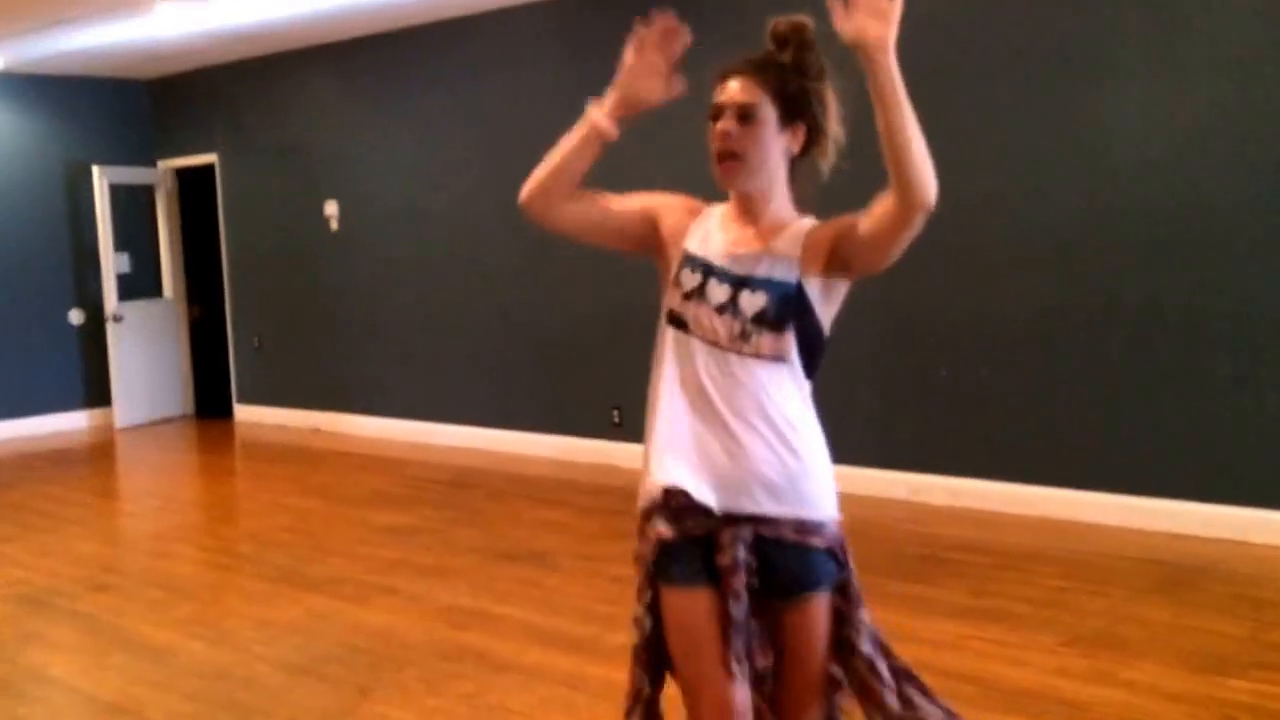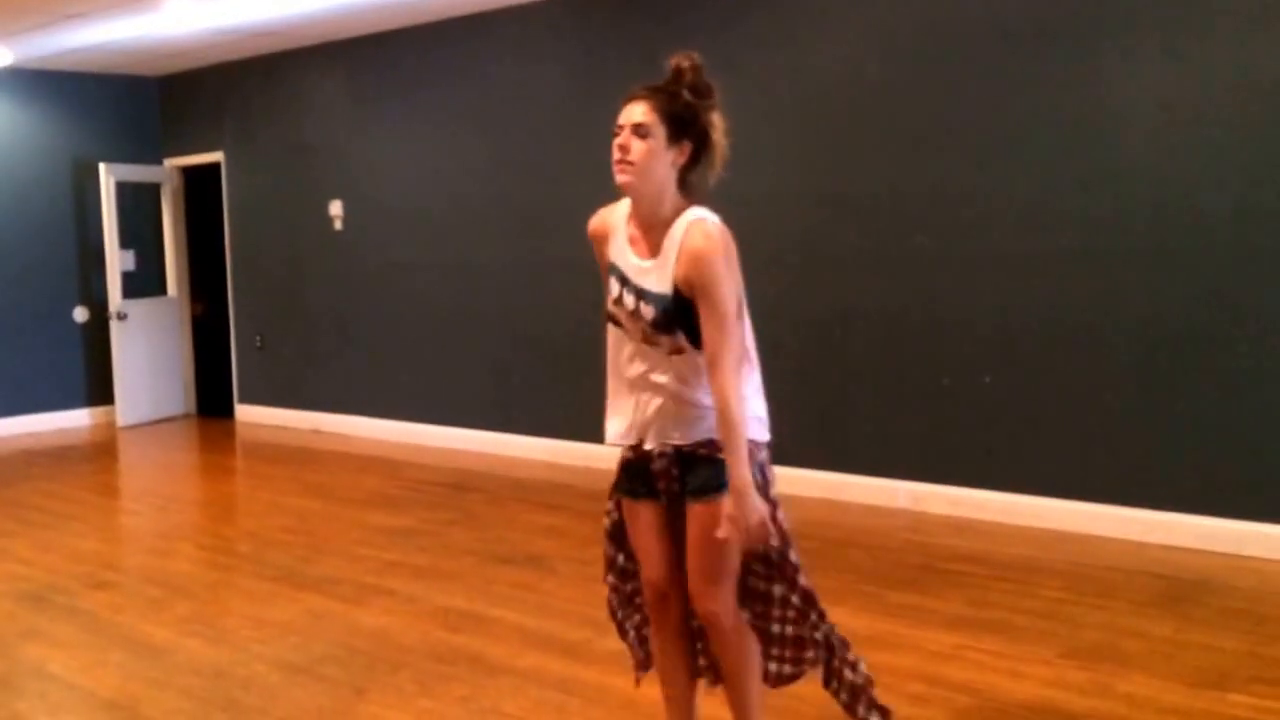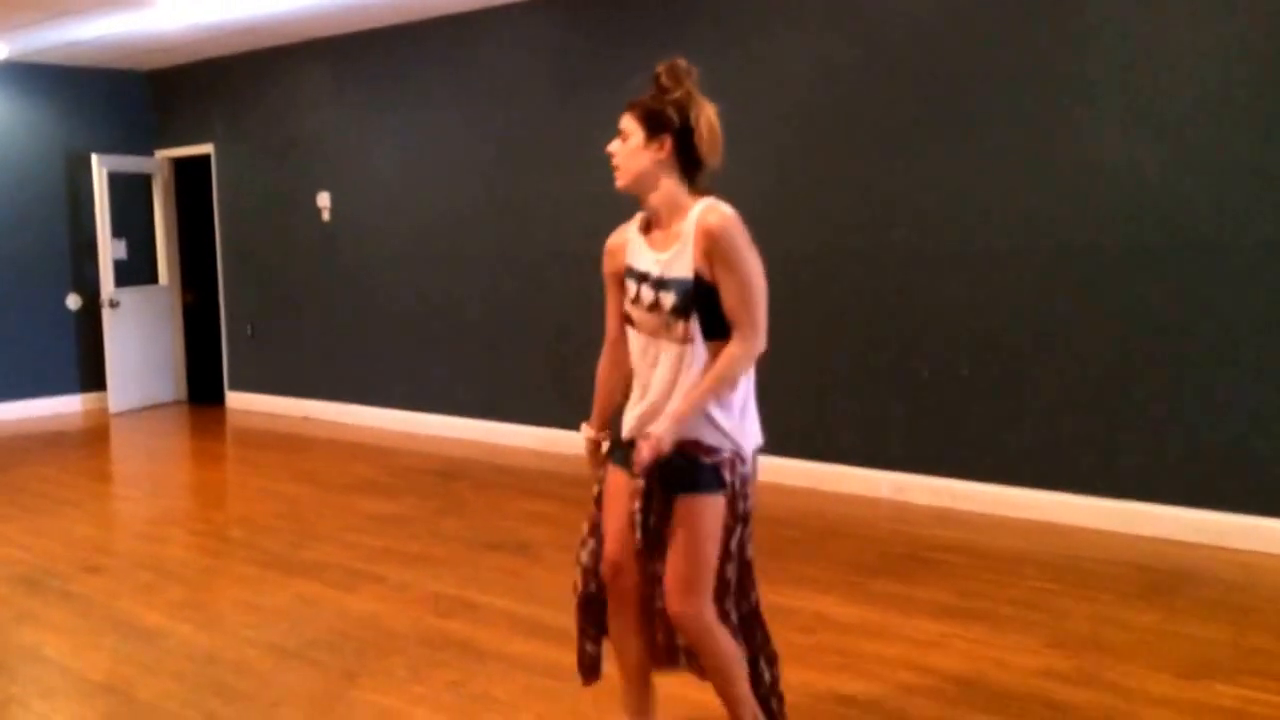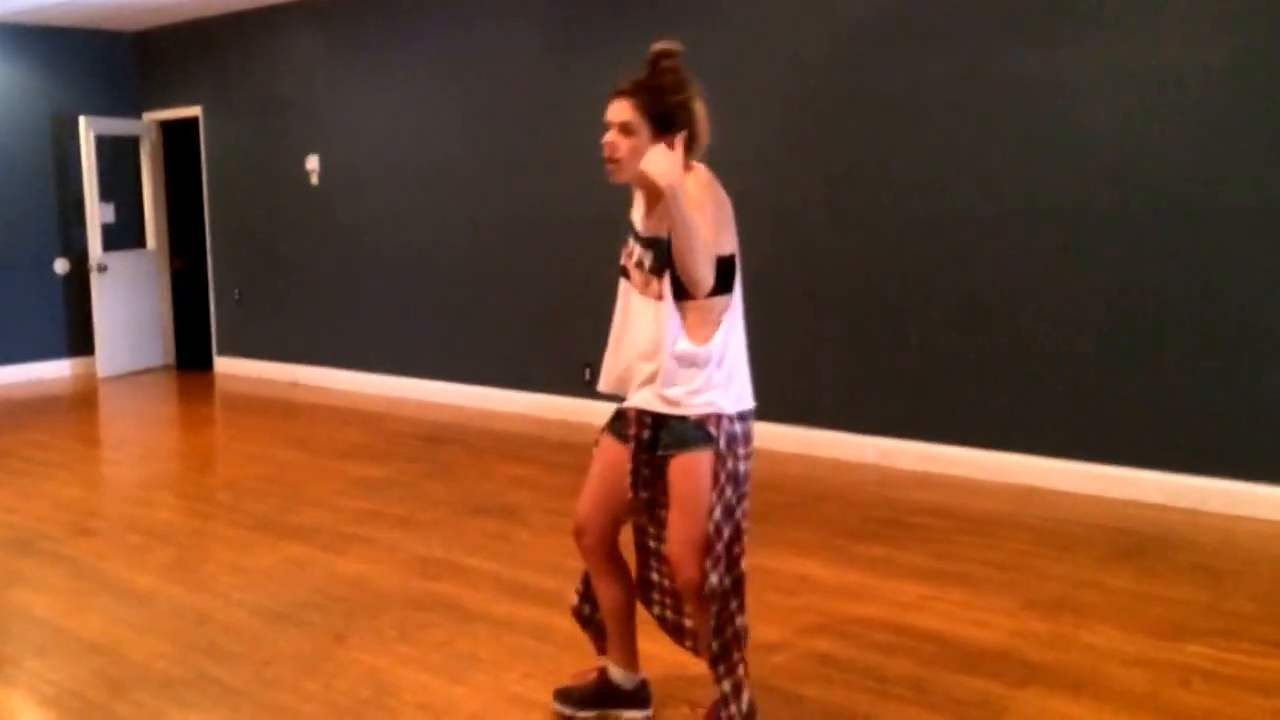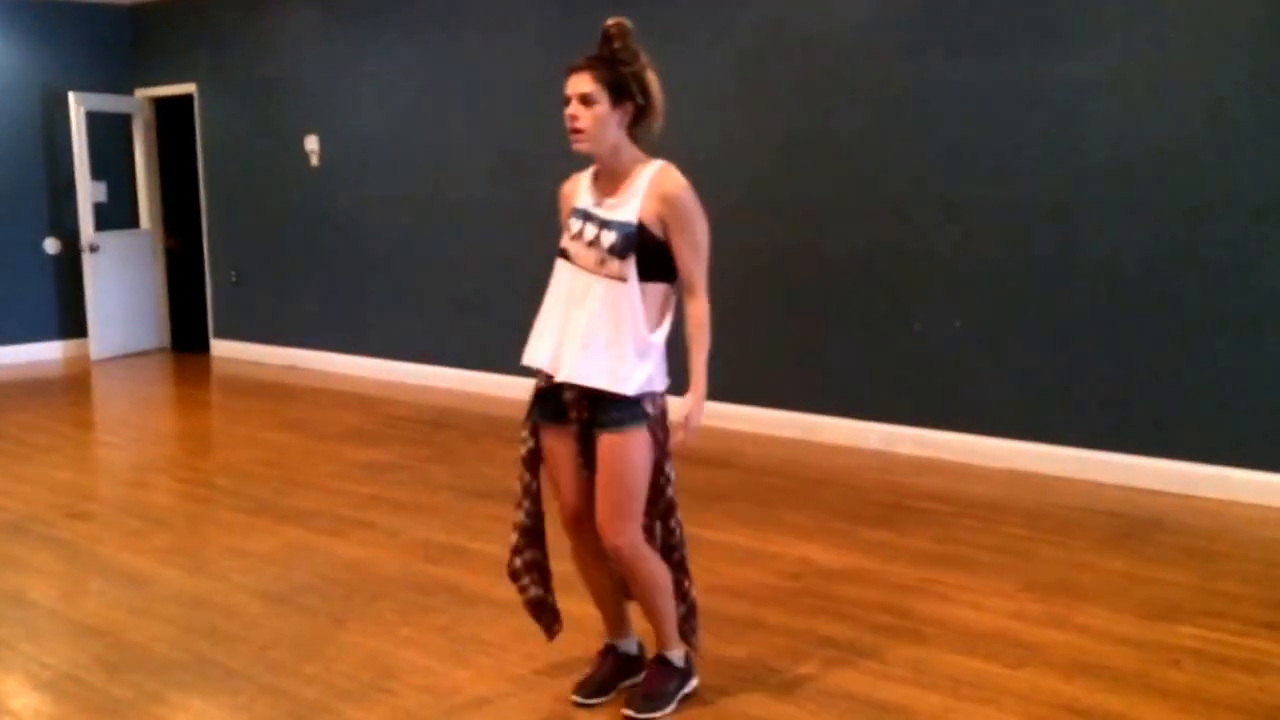
dt=1s
person 1, frame 1
left shoulder: (824, 246)
right shoulder: (675, 223)
left elbow: (917, 200)
right elbow: (540, 202)
left wrist: (878, 57)
right wrist: (617, 105)
left hip: (792, 509)
right hip: (687, 504)
person 1, frame 2
left shoulder: (703, 241)
right shoulder: (605, 227)
left elbow: (726, 366)
left wrist: (742, 485)
left hip: (714, 442)
right hip: (643, 443)
left knee: (714, 603)
right knee: (655, 597)
person 1, frame 3
left shoulder: (715, 225)
right shoulder: (620, 245)
left elbow: (751, 338)
left wrist: (678, 421)
right wrist: (597, 425)
left hip: (709, 442)
right hip: (640, 433)
left knee: (687, 607)
right knee: (616, 575)
person 1, frame 4
left shoulder: (696, 187)
right shoulder: (642, 196)
left elbow: (698, 281)
left wrist: (670, 188)
left hip: (705, 410)
right hip: (643, 402)
left knee: (691, 568)
right knee: (592, 529)
person 1, frame 5
left shoulder: (666, 189)
right shoulder: (572, 191)
left elbow: (695, 292)
left wrist: (697, 385)
left hip: (627, 387)
right hip: (560, 381)
left knee: (621, 536)
right knee: (577, 522)
left ankle: (673, 658)
right ankle: (621, 647)
